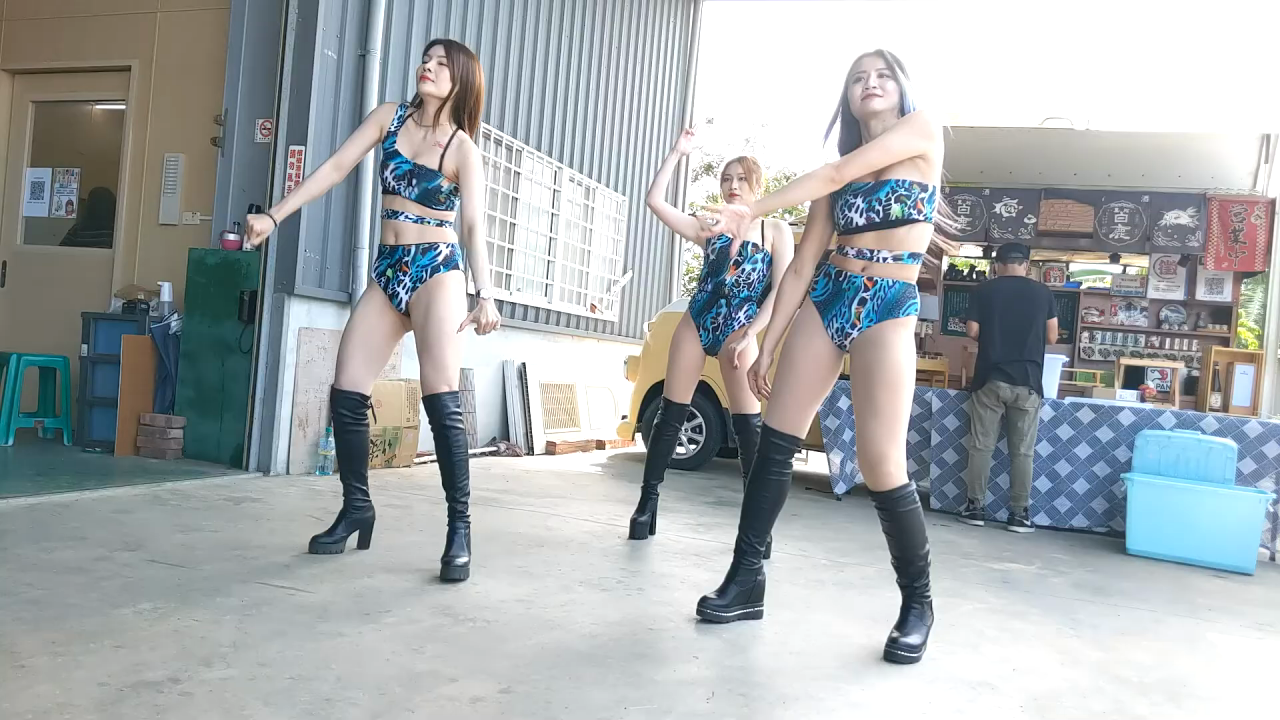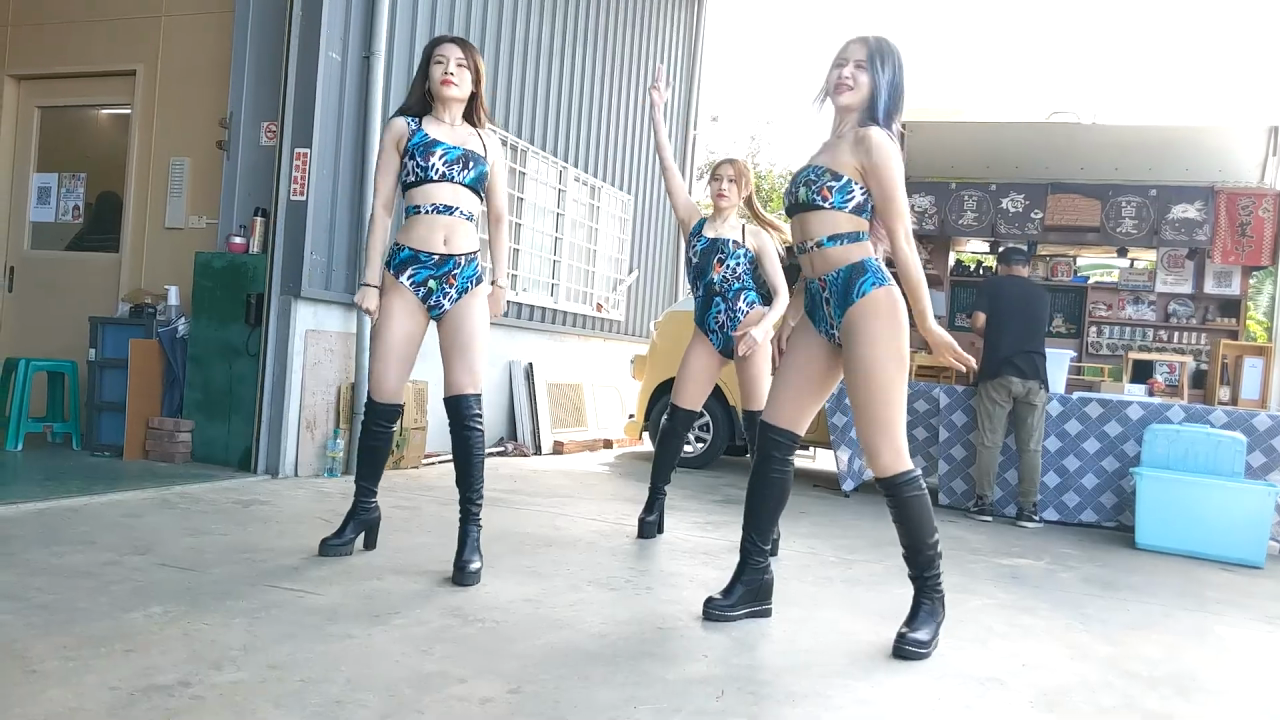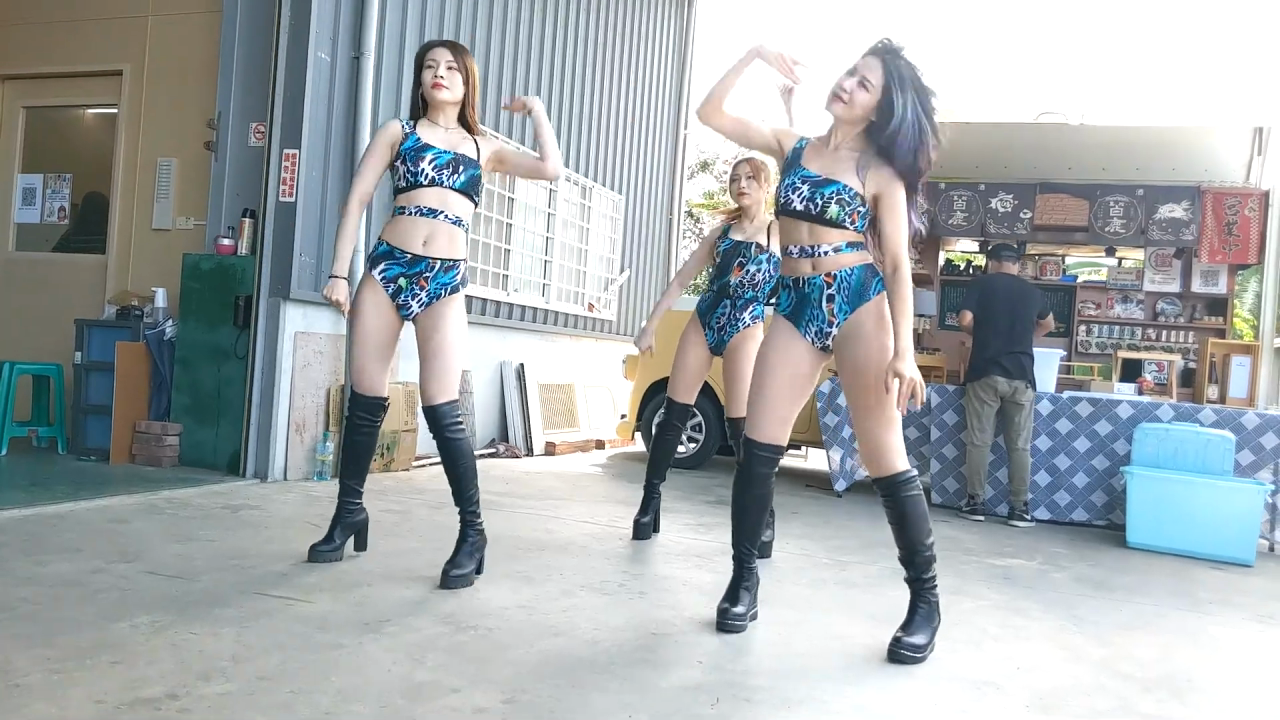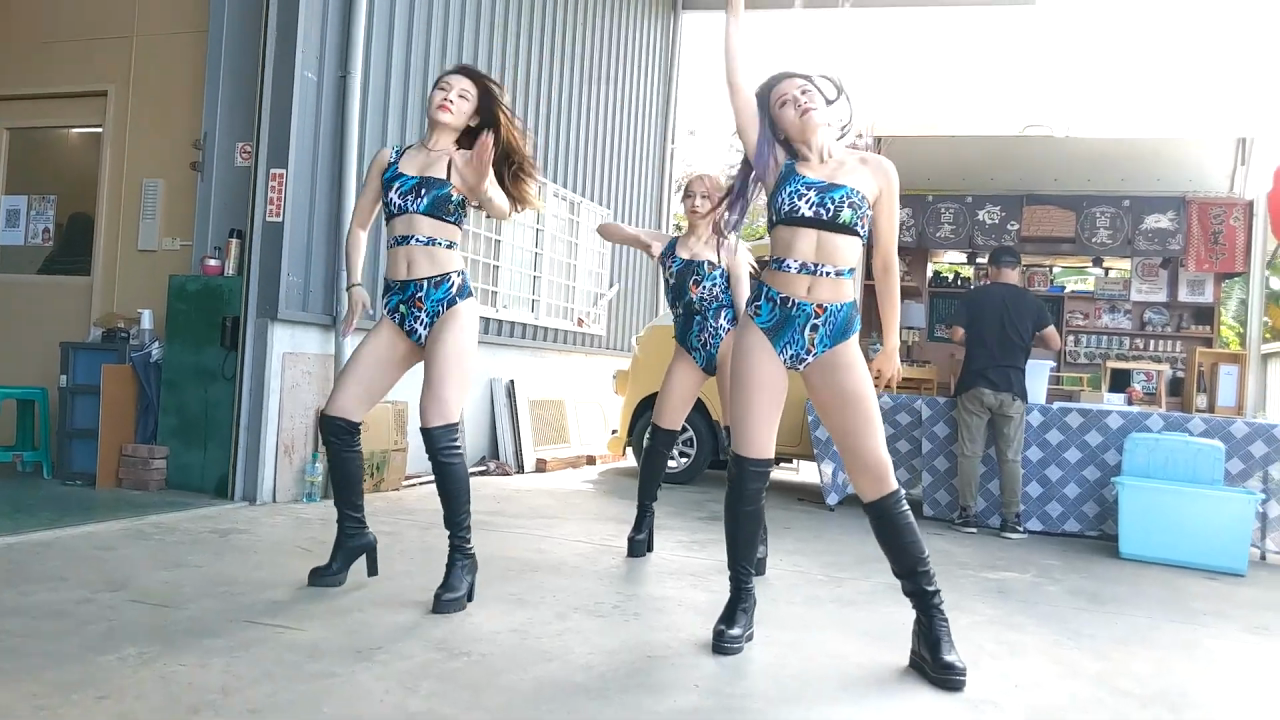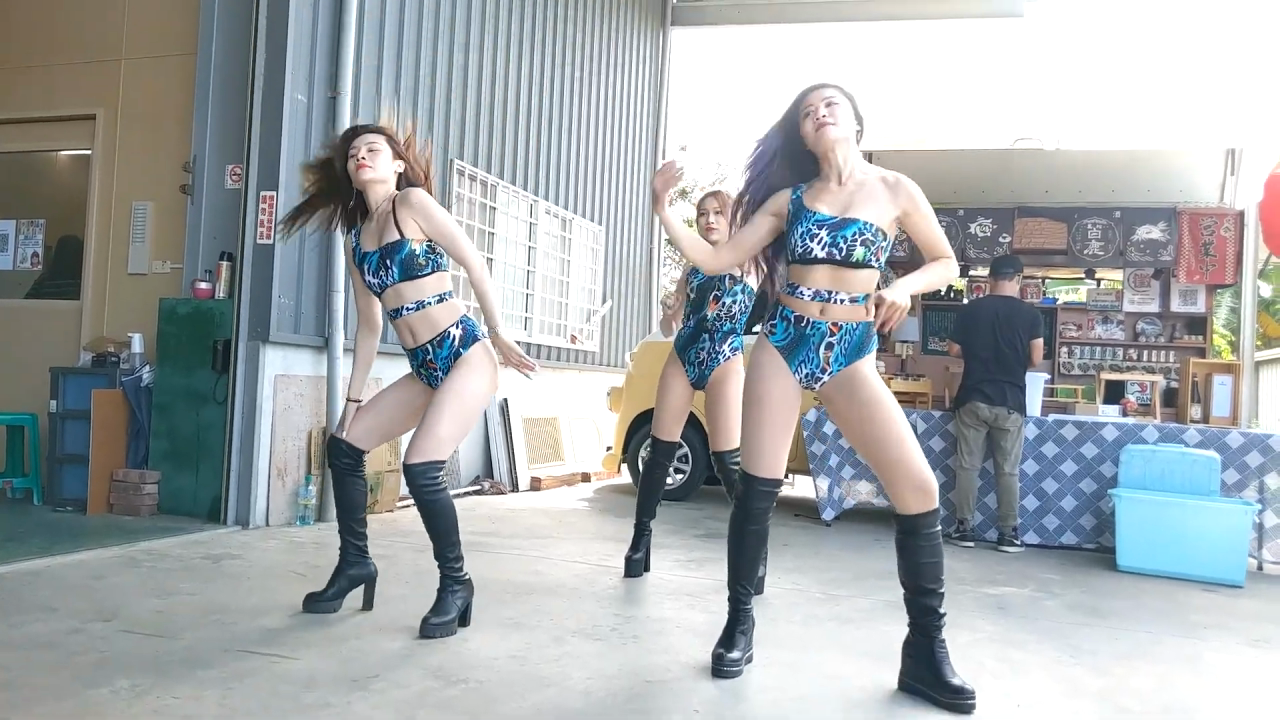
dt=0.4s
person 1, frame 1
left shoulder: (922, 133)
right shoulder: (833, 183)
left elbow: (833, 176)
right elbow: (803, 263)
left wrist: (749, 210)
right wrist: (768, 344)
left hip: (889, 313)
right hip: (828, 303)
left knee: (881, 465)
right knee: (774, 439)
left ankle: (917, 604)
right ankle: (745, 579)
person 1, frame 2
left shoulder: (872, 140)
right shoulder: (821, 153)
left elbow: (897, 235)
left wrist: (927, 324)
right wrist: (792, 313)
left hip: (865, 296)
right hip: (817, 305)
left knee: (884, 453)
right knee: (774, 434)
left ankle: (928, 597)
right ankle: (753, 576)
person 1, frame 3
left shoulder: (884, 168)
right shoulder: (793, 148)
left elbow: (897, 263)
right elbow: (711, 112)
left wrist: (902, 352)
right wrist: (749, 57)
left hip: (858, 305)
right hip: (793, 306)
left knee: (886, 456)
right knee: (760, 447)
left ankle: (924, 601)
right ankle: (743, 580)
person 1, frame 4
left shoulder: (876, 171)
right shoulder: (775, 165)
left elbow: (886, 263)
right elbow: (736, 83)
left wrist: (890, 346)
left hip: (835, 331)
right hip: (768, 322)
left knee: (876, 476)
right knee: (749, 466)
left ankle: (931, 624)
right ankle: (741, 599)
person 1, frame 5
left shoulder: (899, 191)
right shoulder: (791, 196)
left elbow: (945, 262)
right elbow: (715, 260)
left wrist: (903, 286)
right wrist: (664, 207)
left hip: (852, 358)
right hip: (787, 346)
left knee: (918, 491)
right knee: (759, 486)
left ankle: (926, 652)
right ankle: (740, 623)
person 2, frame 1
left shoulder: (465, 149)
right shoulder: (388, 119)
left elbow: (473, 225)
right elbow: (332, 171)
left wrist: (484, 296)
right wrist: (273, 215)
left hip: (436, 273)
right hip: (388, 272)
left knee: (441, 401)
right knee: (346, 395)
left ankle: (459, 527)
right ankle: (357, 507)
person 2, frame 2
left shoulder: (486, 141)
right shoulder: (404, 127)
left elbow: (499, 215)
right elbow: (382, 208)
left wrist: (501, 282)
right wrist: (369, 279)
left hip: (467, 275)
right hip: (409, 273)
left knee: (465, 405)
right knee: (382, 402)
left ankle: (470, 531)
right ankle: (364, 508)
person 2, frame 3
left shoulder: (483, 147)
right shoulder: (398, 132)
left elbow: (550, 170)
right elbow: (357, 200)
left wrist: (536, 115)
right wrist: (338, 274)
left hip: (445, 284)
right hip: (388, 272)
left knee: (444, 411)
right knee: (366, 401)
left ankle: (472, 533)
right ankle: (349, 514)
person 2, frame 4
left shoulder: (467, 161)
right shoulder: (389, 158)
left elbow: (499, 207)
right elbow: (357, 225)
right wrist: (354, 285)
left hip: (449, 304)
right hip: (398, 306)
left knee: (440, 434)
right knee: (336, 420)
left ankle: (462, 561)
right ankle: (353, 537)
person 2, frame 5
left shoulder: (414, 202)
right shoulder: (354, 235)
left elbow: (474, 264)
right elbow: (368, 324)
left wrist: (500, 337)
right wrist: (354, 396)
left hip: (466, 354)
right hip: (424, 370)
left knee: (420, 467)
right knee: (342, 445)
left ankle: (455, 586)
right ankle: (355, 562)
person 3, frame 1
left shoulder: (777, 233)
right shoulder: (709, 230)
left elbow: (779, 296)
right elbow: (655, 203)
left wrist: (747, 337)
right wrist: (675, 155)
left hip: (739, 333)
right hip: (695, 326)
left knee: (748, 426)
right knee: (671, 415)
right ankle: (647, 502)
person 3, frame 2
left shoulder: (756, 240)
right shoulder: (692, 221)
left elbow: (781, 296)
right elbow: (666, 162)
left wrist: (759, 329)
right wrist: (657, 107)
left hip: (749, 330)
right hip: (708, 335)
left knee: (758, 426)
right knee: (676, 419)
right ankle: (655, 502)
person 3, frame 3
left shoulder: (779, 230)
right shoulder: (718, 233)
right elbow: (682, 280)
right wrist: (650, 322)
left hip: (745, 331)
right hip: (701, 326)
left knee: (741, 426)
right knee: (673, 415)
left ankle: (762, 516)
right ankle: (650, 500)
person 3, frame 4
left shoulder: (730, 248)
right shoulder: (665, 245)
left elbow: (744, 302)
right elbow: (607, 230)
right wrist: (637, 237)
left hip: (729, 344)
right hip: (688, 350)
right knee: (660, 435)
left ankle: (755, 533)
right ankle: (643, 518)
person 3, frame 5
left shoulder: (749, 261)
right shoulder: (689, 270)
right elbow: (667, 326)
right wrist: (675, 305)
left hip: (725, 365)
right hip: (682, 362)
left knee: (729, 459)
right knee: (660, 451)
right ankle: (641, 538)
person 4, frame 1
left shoulder: (984, 290)
right shoulder: (1043, 293)
left elbow: (972, 331)
right elbow: (1052, 337)
left hip: (989, 378)
right hip: (1027, 381)
left knee: (981, 446)
right knee: (1022, 451)
left ankle: (975, 507)
right ankle: (1019, 514)
person 4, frame 2
left shoulder: (991, 285)
right shoulder: (1041, 293)
left elbow: (978, 322)
left hip: (998, 373)
right hip: (1034, 375)
left knee: (989, 442)
right knee: (1030, 447)
left ankle: (983, 503)
right ankle: (1028, 509)
person 4, frame 3
left shoulder: (980, 283)
right shoulder: (1033, 292)
left elbow: (965, 321)
right elbow: (1047, 326)
left hip: (985, 372)
right hip: (1021, 375)
left knee: (978, 441)
right knee: (1019, 445)
left ankle: (975, 502)
right ankle: (1019, 508)
person 4, frame 4
left shoulder: (973, 296)
right shoulder: (1033, 303)
left elbow: (957, 336)
right elbow: (1054, 344)
left hip: (975, 385)
right hip: (1012, 388)
left knee: (970, 452)
right knee: (1011, 457)
left ankle: (967, 515)
right ankle: (1011, 520)
person 4, frame 5
left shoulder: (969, 310)
right shoulder: (1030, 314)
left elbow: (954, 351)
right elbow: (1035, 359)
left hip: (973, 399)
right hip: (1010, 401)
left knee: (967, 466)
right knee: (1008, 471)
left ankle: (964, 528)
right ankle: (1008, 534)
